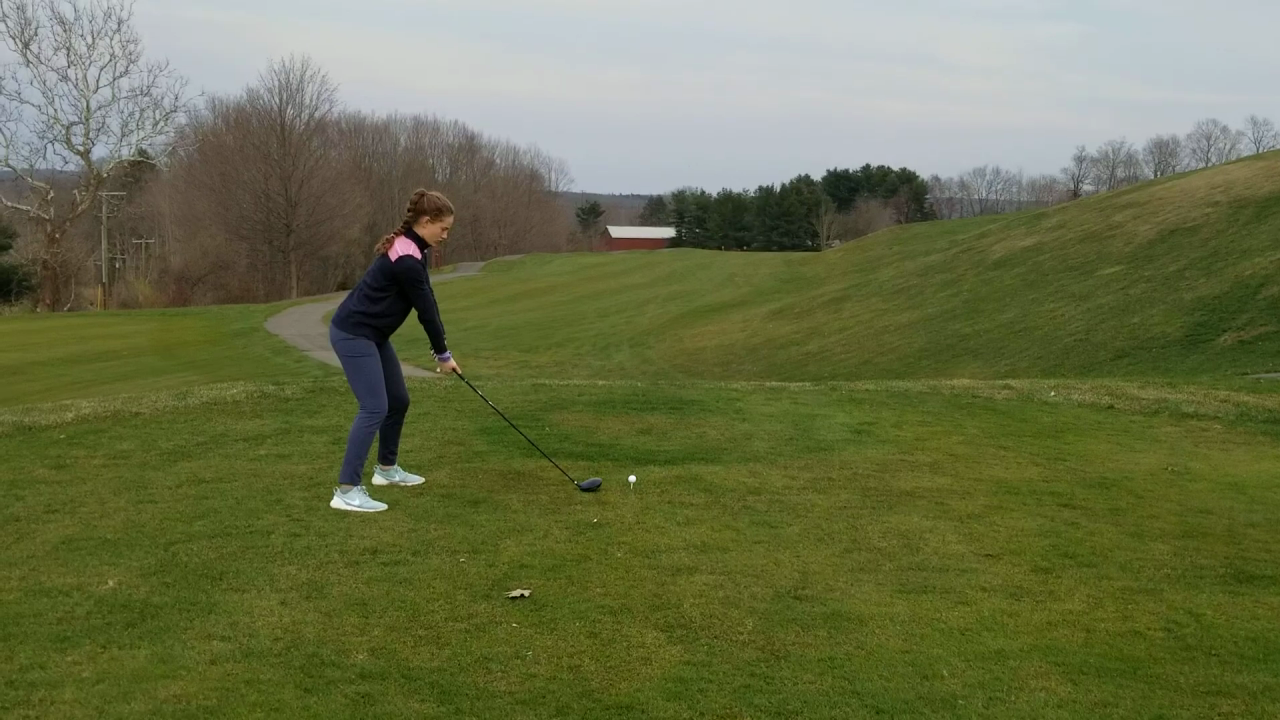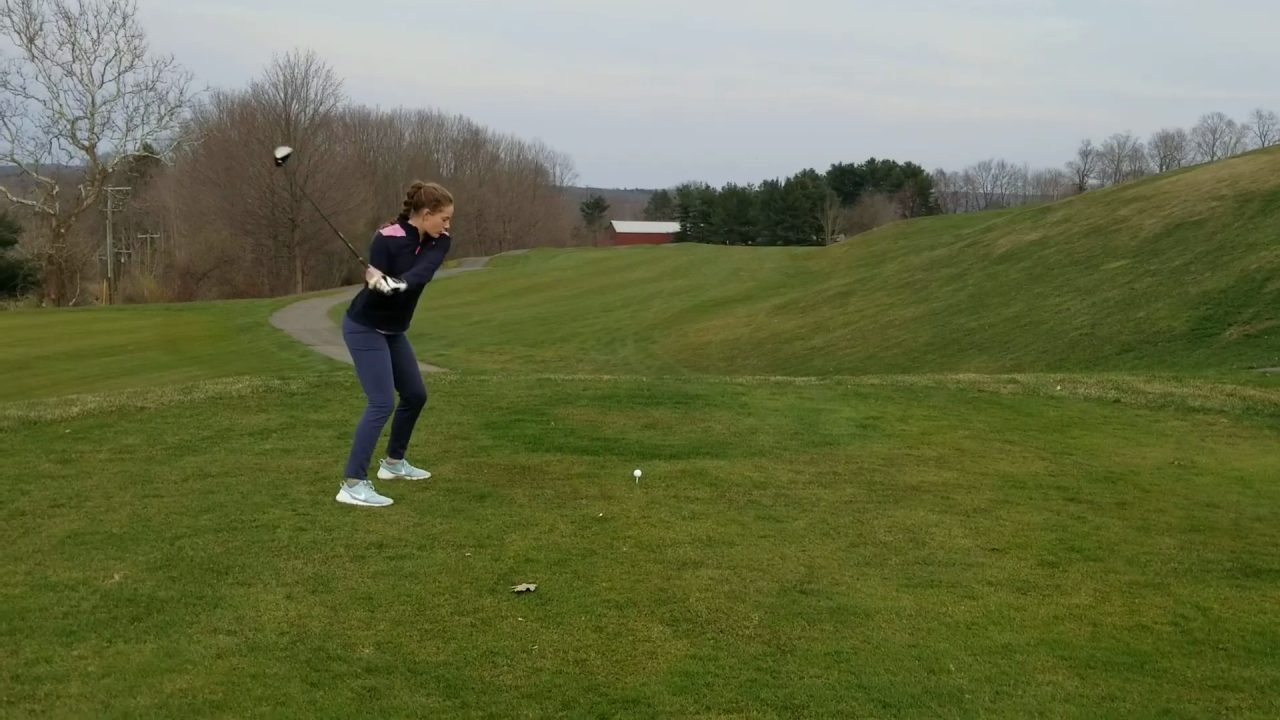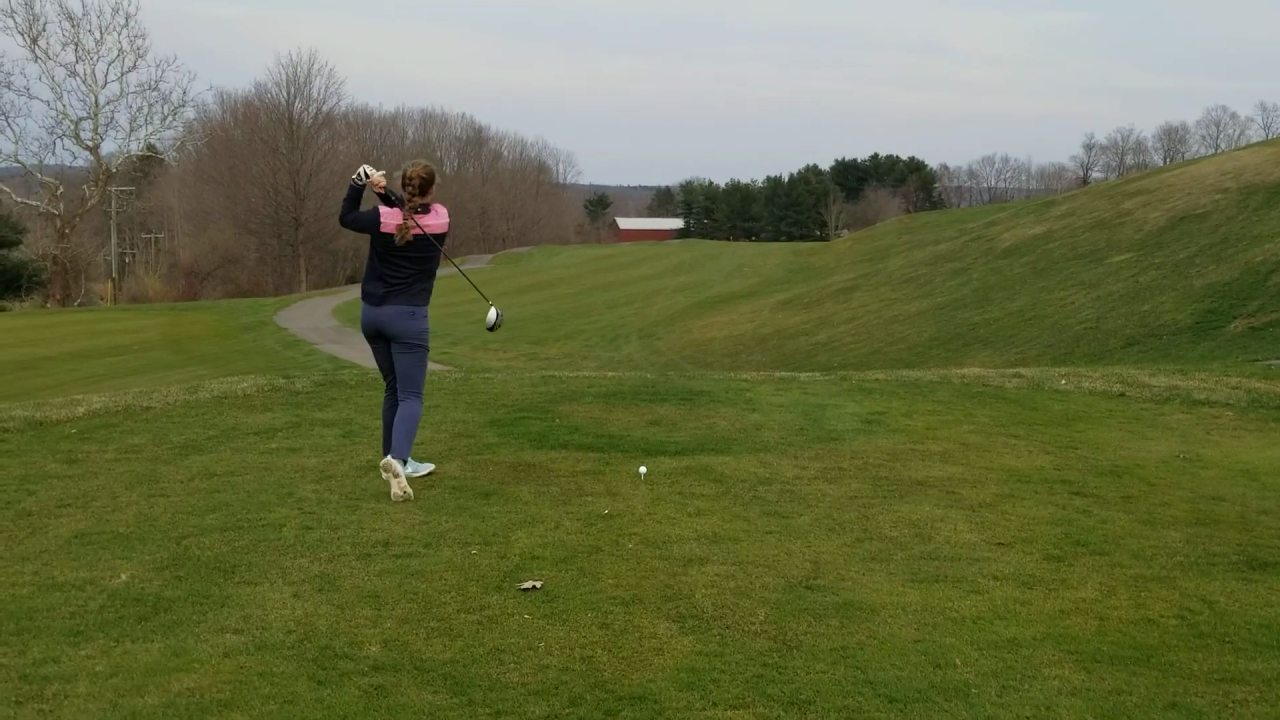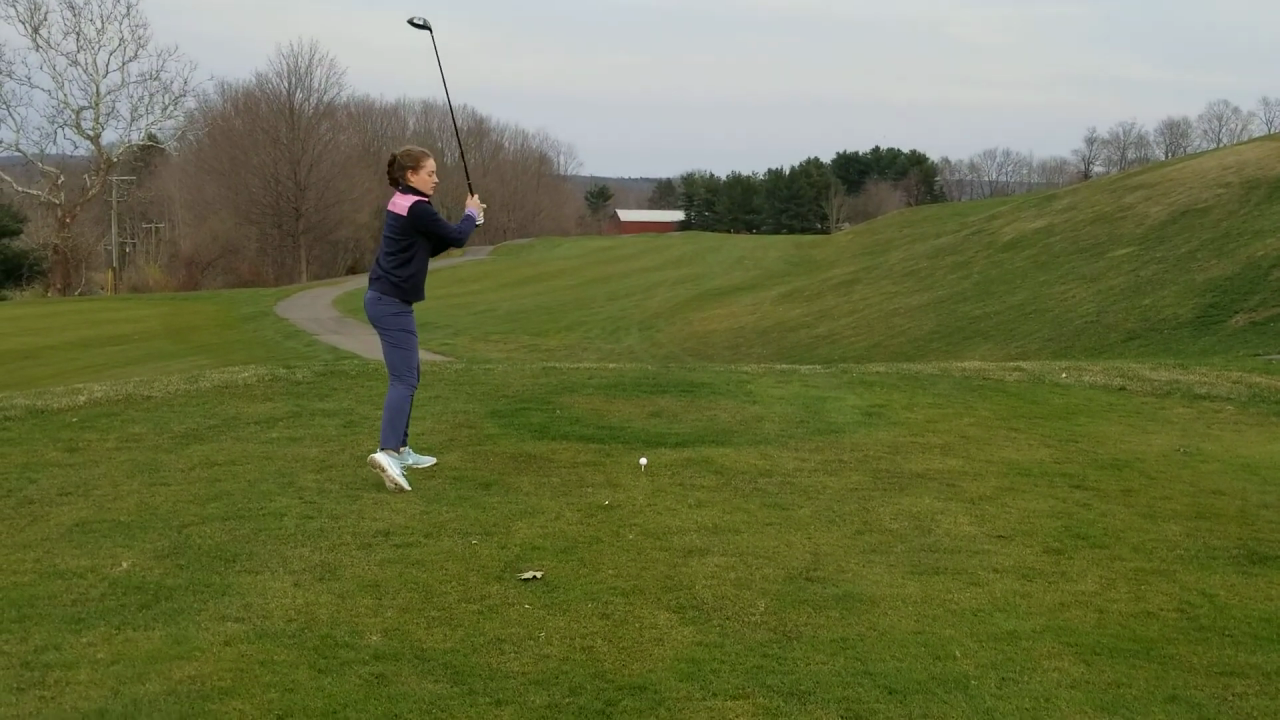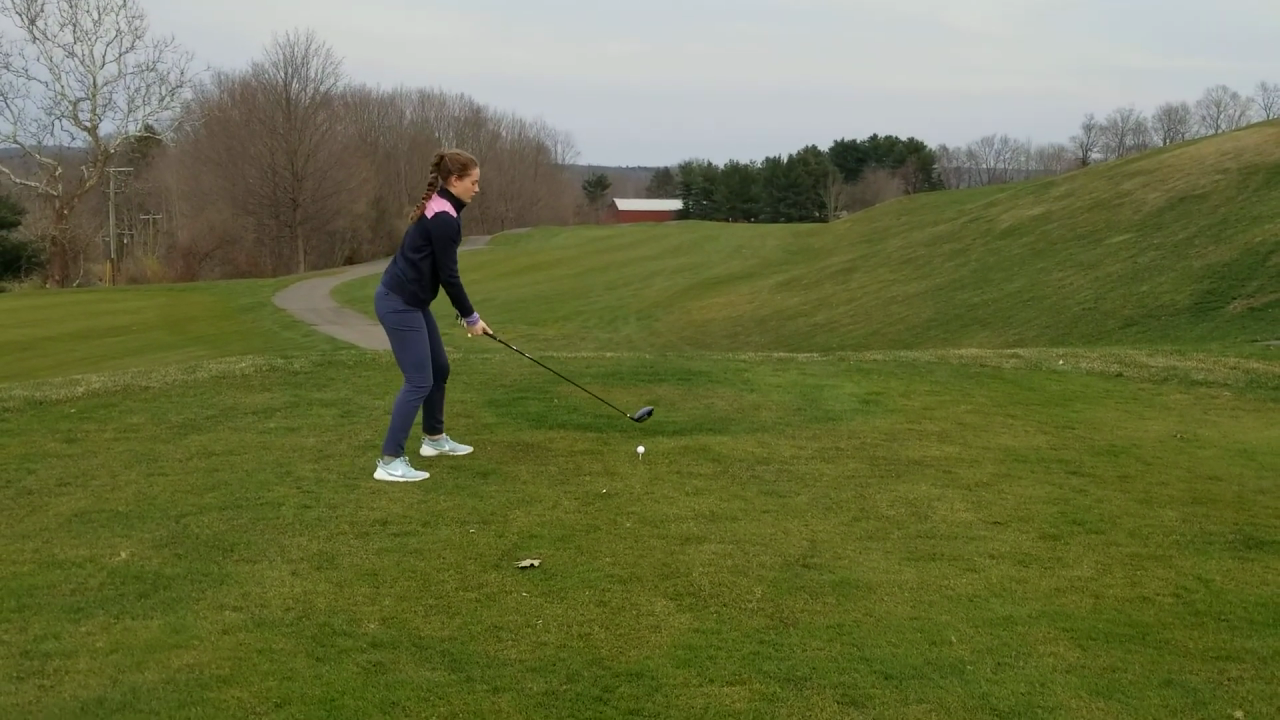
dt=1s
person 1, frame 1
left shoulder: (415, 248)
right shoulder: (406, 261)
left elbow: (428, 299)
right elbow: (424, 309)
left wrist: (442, 345)
right wrist: (442, 354)
left hip: (373, 333)
right hip: (353, 334)
left knee: (398, 401)
right knee: (374, 408)
left ankle: (386, 468)
right ankle: (346, 490)
person 1, frame 2
left shoulder: (439, 243)
right shoulder: (387, 242)
left elbow: (421, 275)
right elbow: (375, 298)
left wrist: (393, 283)
right wrist: (376, 281)
left hip: (390, 331)
right hip: (366, 328)
left knee: (415, 396)
right knee: (381, 403)
left ankle: (393, 461)
right ankle: (352, 484)
person 1, frame 3
left shoulder: (383, 218)
right shoulder: (441, 218)
left elbow: (347, 219)
left wrist: (360, 181)
right wrist: (381, 189)
left hip: (372, 313)
right hip: (408, 316)
left knee: (394, 389)
right knee: (411, 396)
left ankle: (398, 458)
right ankle: (395, 460)
person 1, frame 4
left shoulder: (403, 204)
right shoulder: (417, 208)
left elbow: (431, 247)
right elbow: (453, 239)
left wrist: (466, 219)
right wrist: (472, 215)
left hip: (387, 299)
right hip: (391, 303)
left knee: (408, 377)
right knee: (404, 380)
left ankle: (400, 449)
right ankle: (387, 452)
person 1, frame 5
left shoulder: (441, 209)
right shoulder: (443, 219)
left elbow: (442, 271)
right elbow: (448, 275)
left wrist: (465, 313)
right wrist: (471, 317)
left hip: (410, 300)
right hip: (399, 302)
left knee: (440, 369)
right knee: (418, 380)
left ankle: (434, 439)
right ankle: (390, 460)
